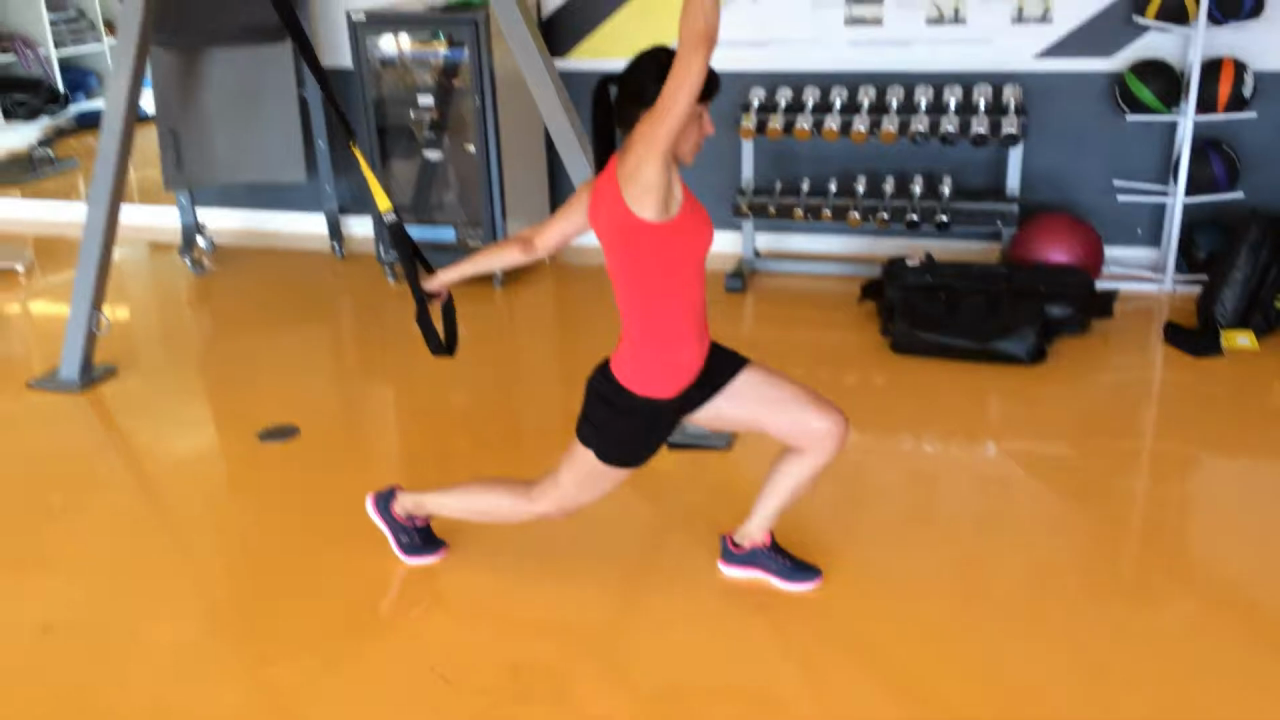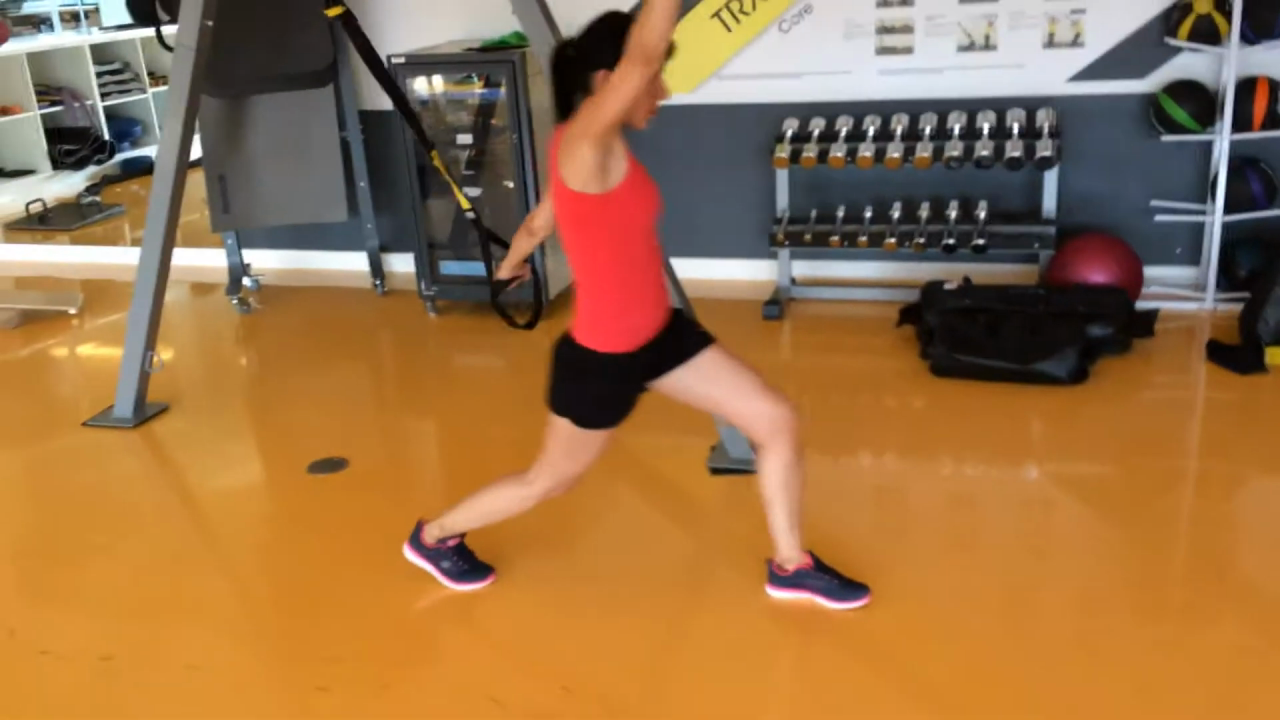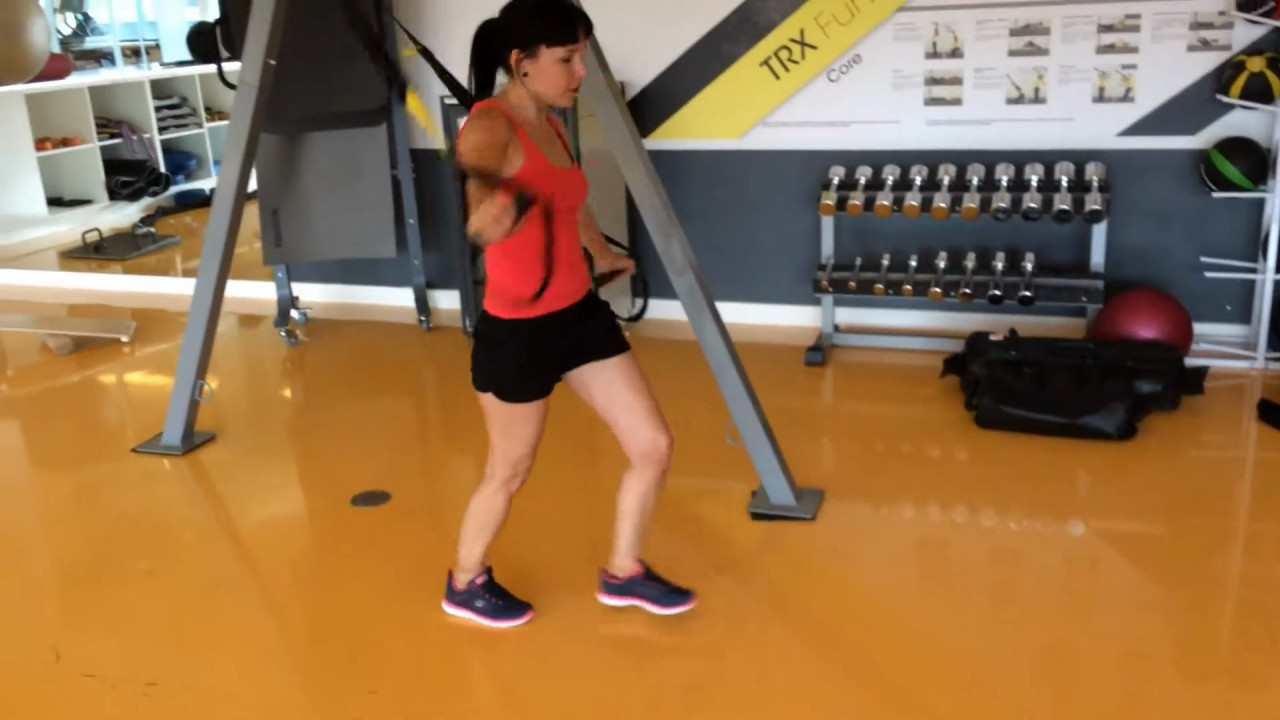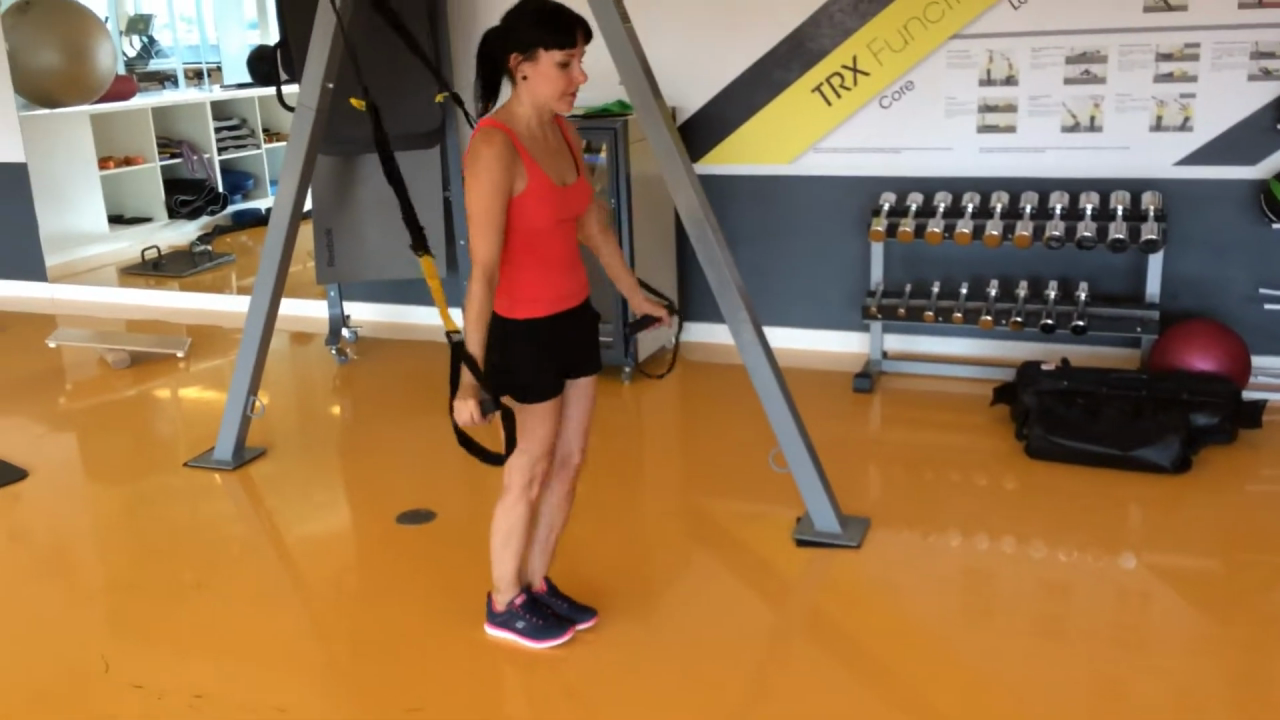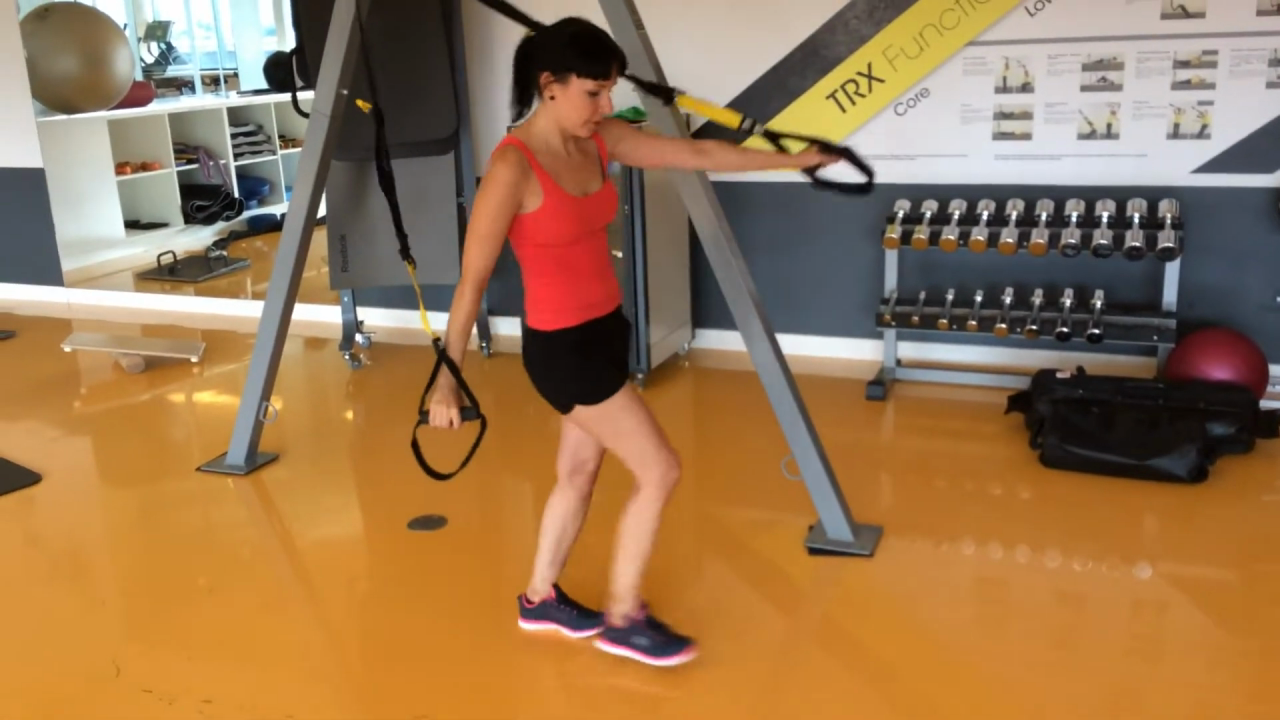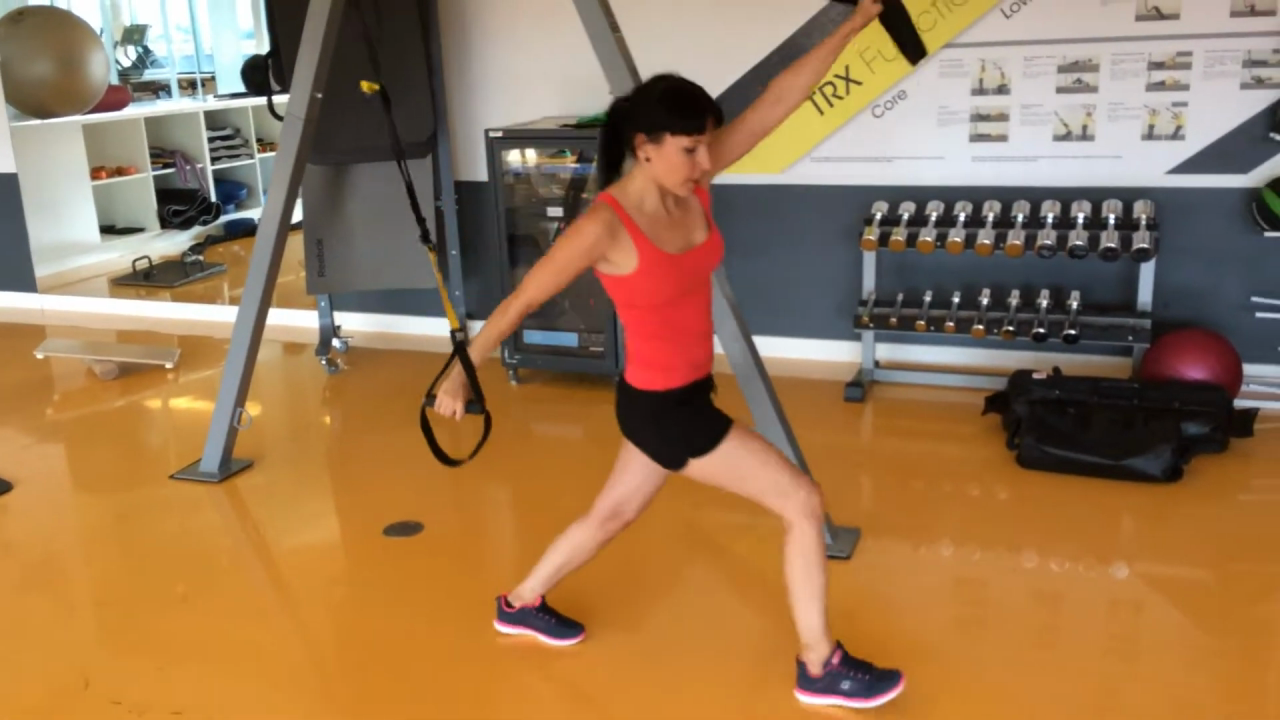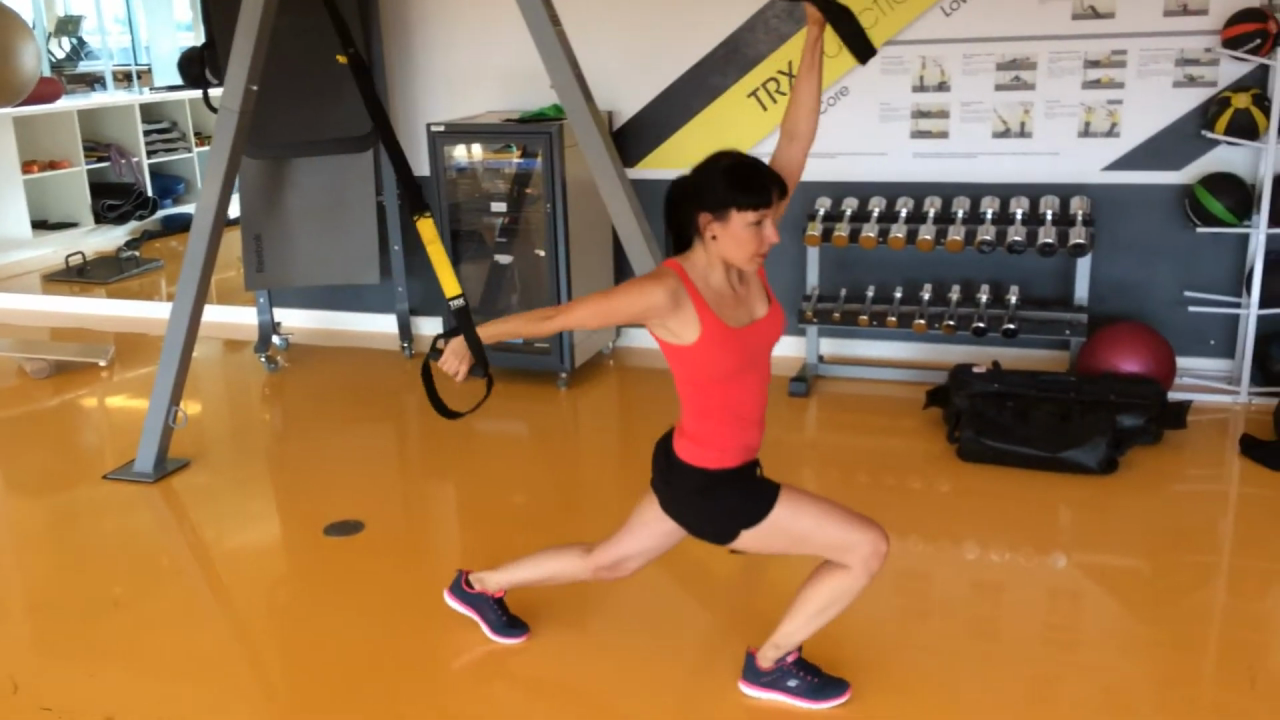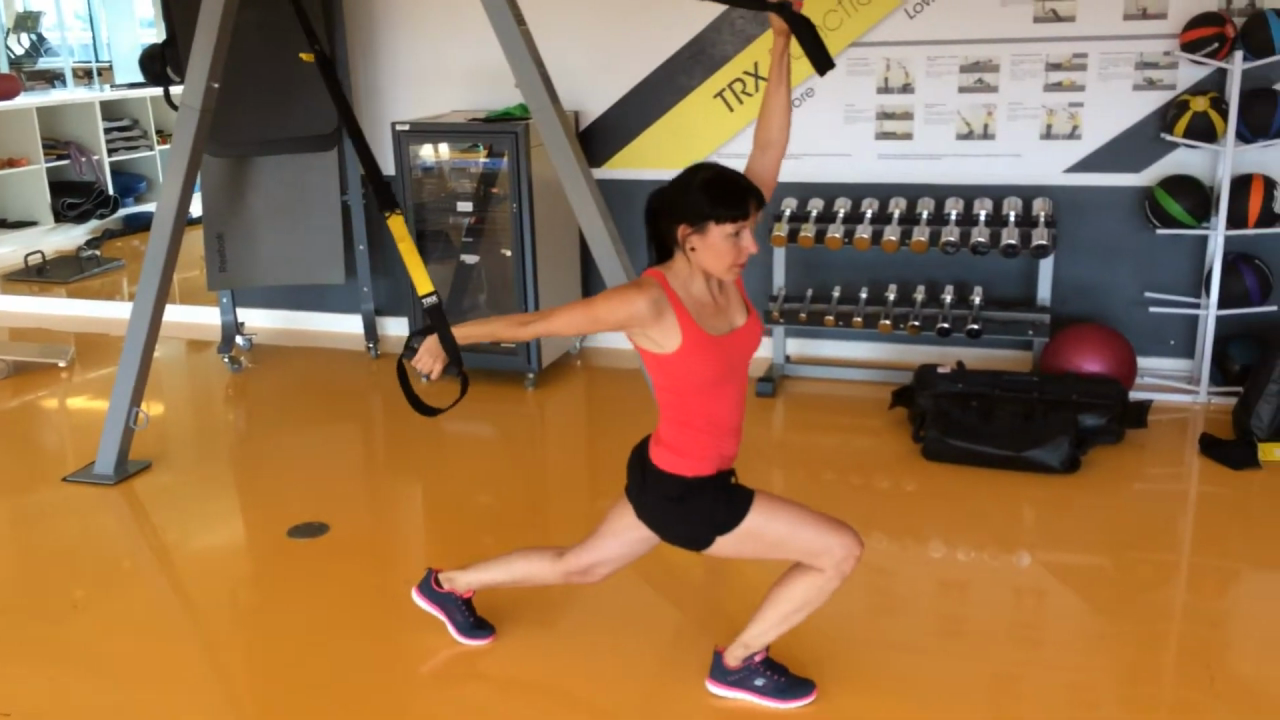
dt=0.4s
person 1, frame 1
left shoulder: (612, 185)
right shoulder: (641, 169)
left elbow: (530, 243)
right elbow: (697, 48)
left wrist: (449, 274)
left hip: (691, 367)
right hip: (641, 393)
left knee: (826, 429)
right knee: (549, 500)
left ankle: (749, 543)
right ankle: (403, 506)
person 1, frame 2
left shoulder: (590, 154)
right shoulder: (584, 141)
left elbow: (541, 218)
right elbow: (641, 53)
left wrist: (513, 261)
left hip: (656, 331)
right hip: (603, 358)
left knee: (776, 421)
right knee: (549, 479)
left ankle: (791, 565)
right ankle: (434, 536)
person 1, frame 3
left shoulder: (549, 126)
right shoulder: (489, 128)
right elbow: (477, 179)
left wrist: (602, 252)
right wrist: (490, 203)
left hip: (580, 315)
right hip: (517, 331)
left knee: (654, 445)
right knee: (509, 473)
left ankle: (624, 571)
right ankle: (466, 584)
person 1, frame 4
left shoulder: (561, 130)
right shoulder: (494, 146)
left elbow: (592, 223)
right elbow: (484, 268)
left wrist: (635, 294)
right wrist: (471, 378)
left hip: (575, 322)
right hip: (523, 335)
left knee: (565, 469)
right knee: (526, 480)
left ankle: (536, 586)
right ankle: (504, 605)
person 1, frame 5
left shoulder: (598, 139)
right shoulder: (512, 166)
left elbow: (691, 155)
right elbow: (472, 279)
left wrist: (786, 161)
right wrist: (447, 378)
left hip: (605, 330)
right hip: (562, 347)
left knee: (578, 473)
right knee: (660, 473)
left ankle: (539, 597)
right ankle: (625, 617)
person 1, frame 6
left shoulder: (689, 182)
right shoulder: (602, 227)
left elbow: (775, 103)
right elbow: (520, 301)
right wrist: (461, 373)
left hip: (682, 393)
right hip: (662, 406)
left knee: (614, 513)
right knee: (804, 505)
left ankle: (521, 604)
right ankle: (820, 666)
person 1, frame 7
left shoulder: (743, 258)
right shoulder: (665, 295)
left elbow: (796, 141)
right elbow: (552, 317)
right wrist: (471, 340)
left hip: (713, 468)
right hip: (706, 484)
left knee: (610, 559)
right knee: (866, 548)
left ankle: (477, 587)
right ankle: (771, 664)
person 1, frame 8
left shoulder: (720, 269)
right shoulder: (647, 302)
left elbow: (769, 154)
right elbow: (532, 322)
right wrist: (447, 337)
left hip: (696, 476)
right hip: (681, 491)
left knee: (580, 566)
right knee: (840, 550)
left ankle: (446, 587)
right ankle: (739, 663)
